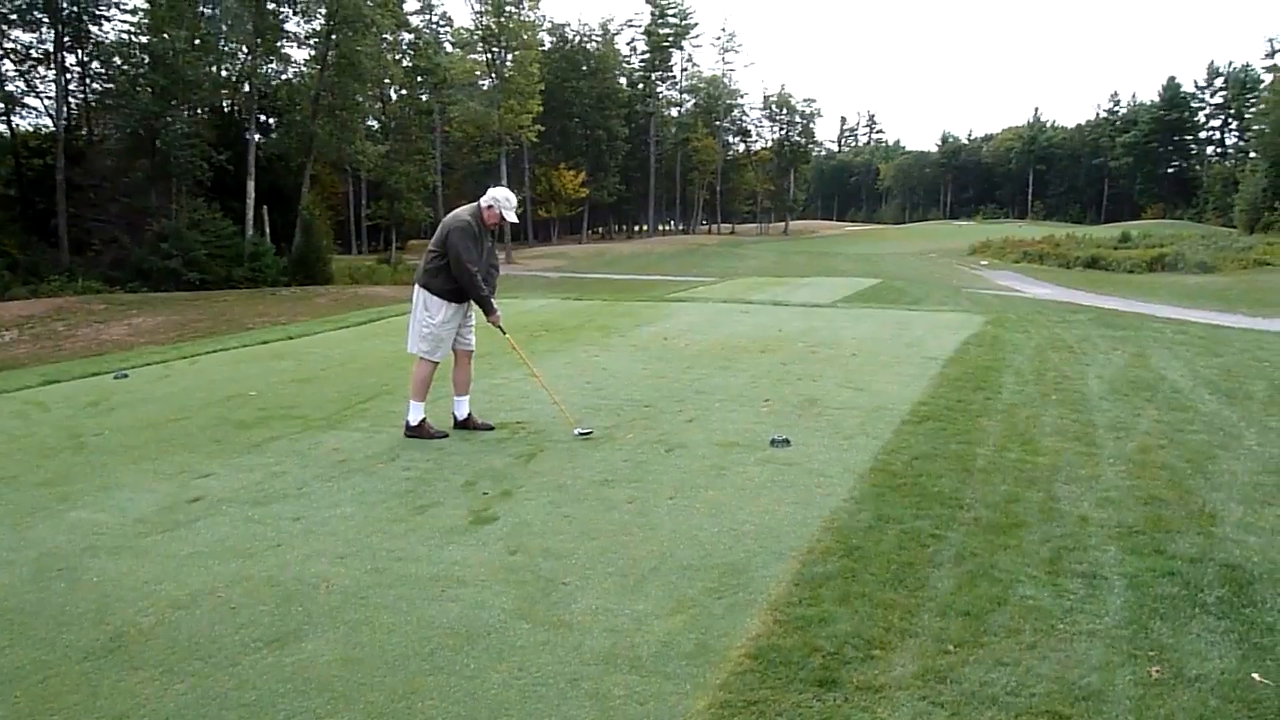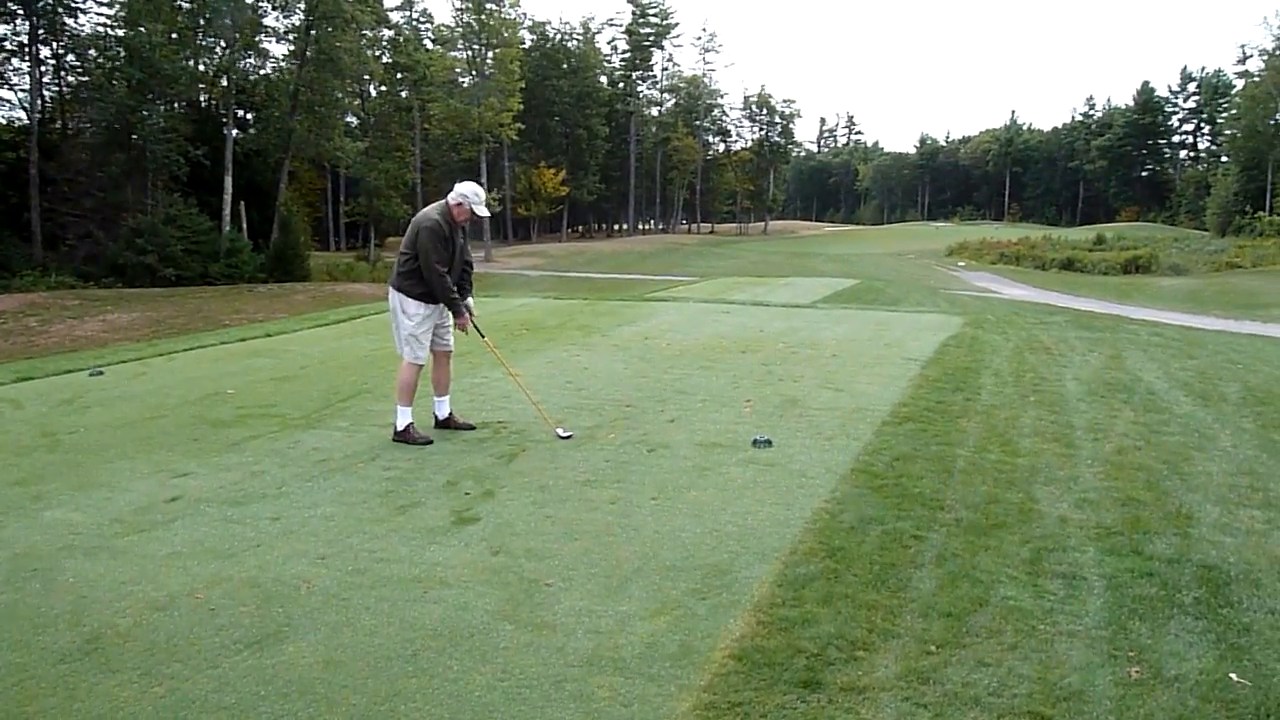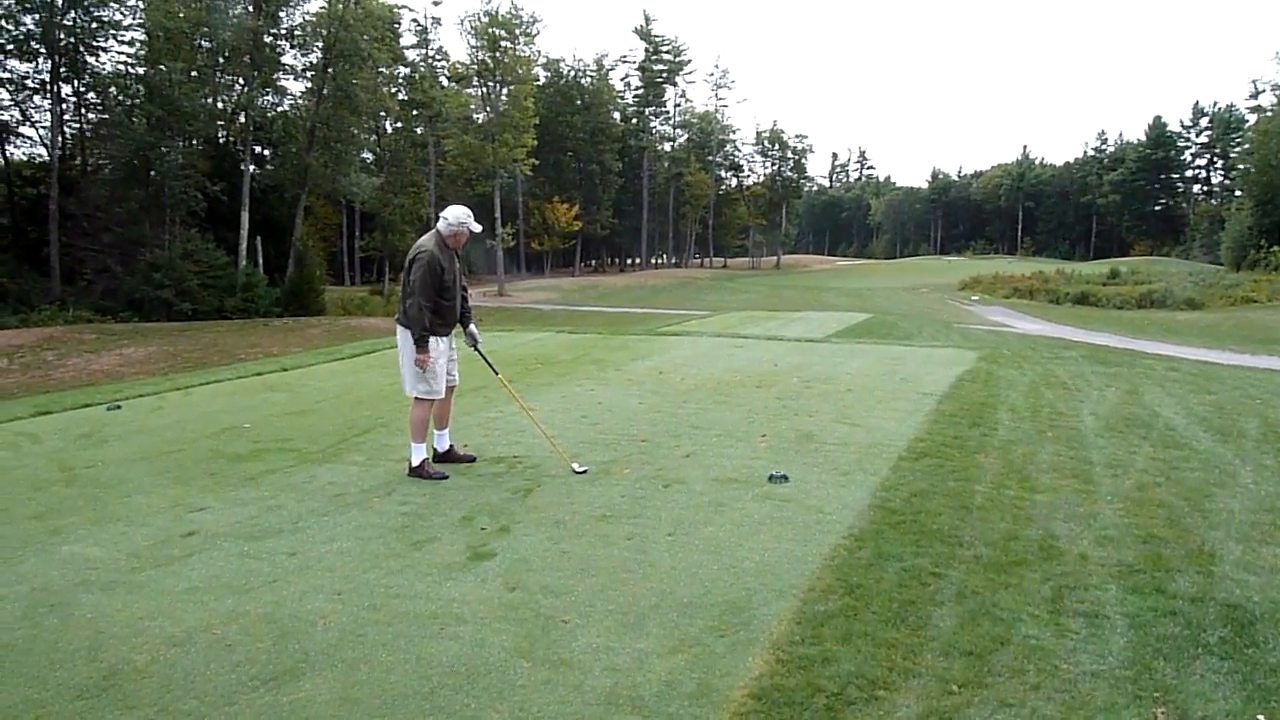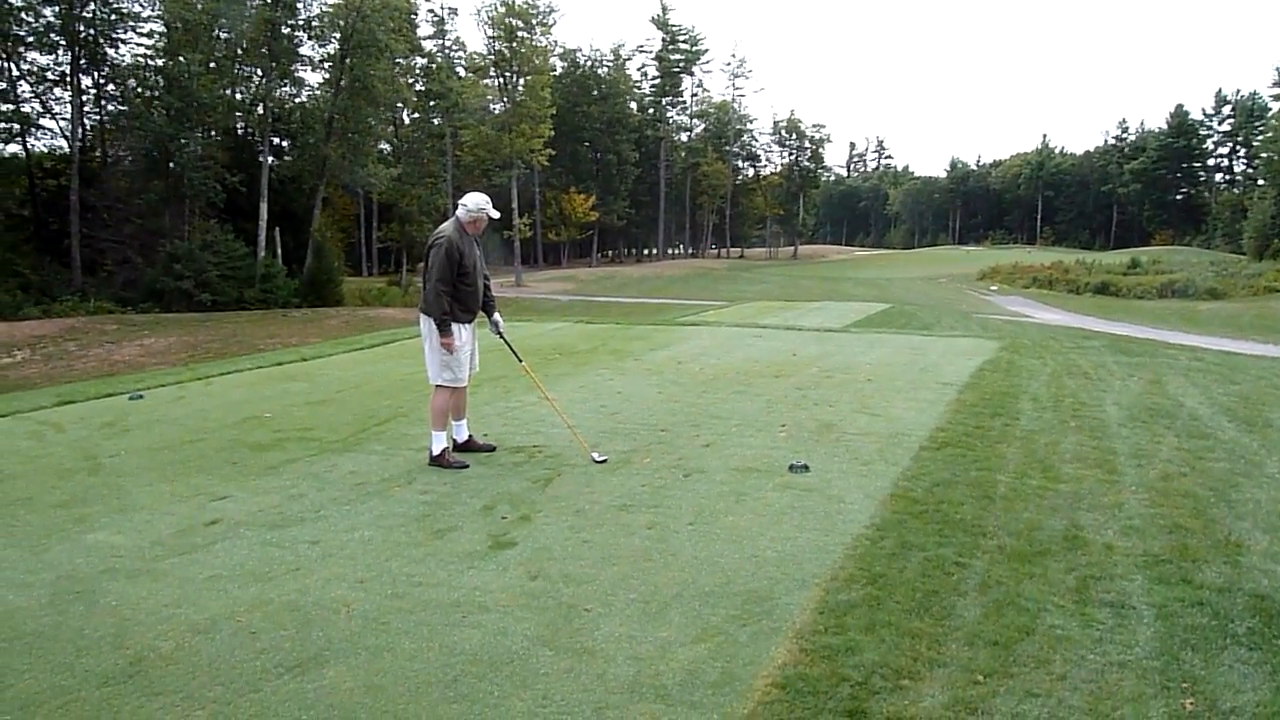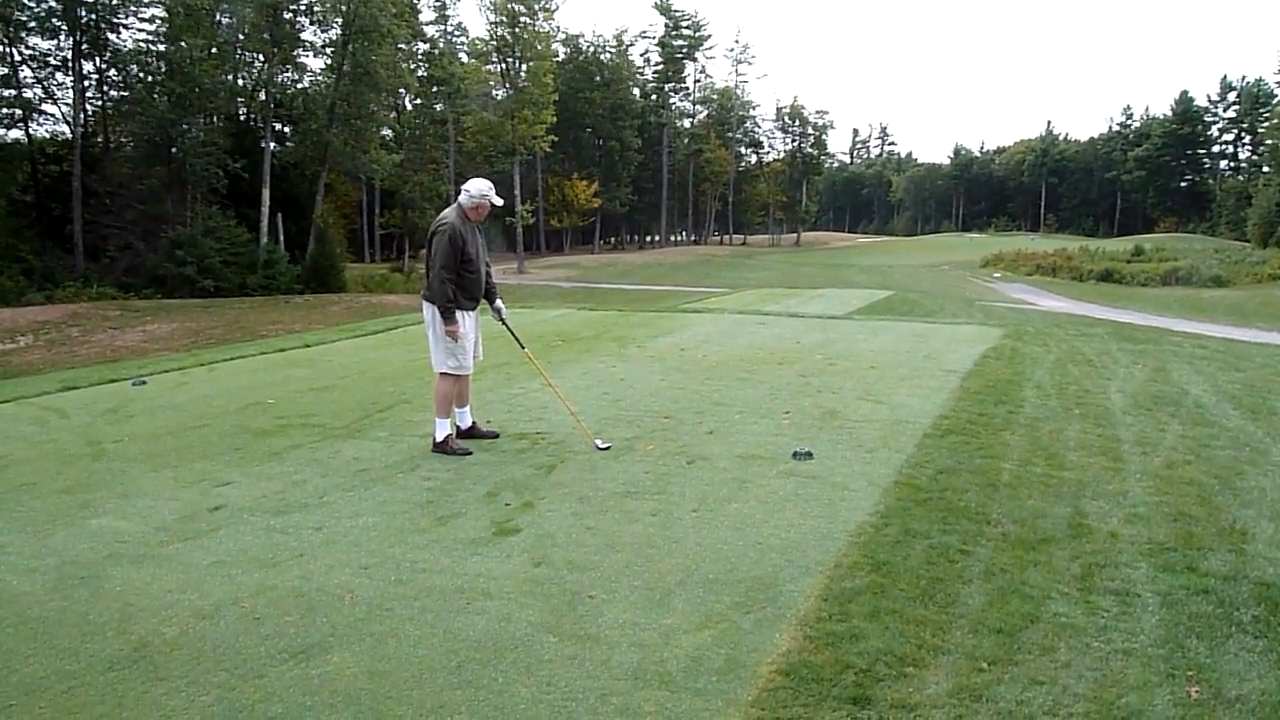
dt=0.5s
person 1, frame 1
left shoulder: (486, 225)
right shoulder: (462, 224)
left elbow: (490, 265)
right elbow: (467, 271)
left wrist: (489, 299)
right wrist: (488, 307)
left hip: (460, 298)
right hip: (437, 297)
left knee: (465, 353)
right knee: (429, 356)
left ankle: (462, 415)
right ankle: (415, 421)
person 1, frame 2
left shoulder: (456, 222)
right shoulder: (431, 223)
left elbow: (464, 262)
right elbow: (435, 273)
left wrist: (466, 296)
right wrist: (457, 311)
left hip: (435, 299)
right hip: (412, 298)
left knee: (443, 353)
right knee: (415, 359)
left ankle: (443, 414)
right ankle: (402, 425)
person 1, frame 3
left shoulder: (448, 249)
right shoulder: (428, 254)
left elbow: (459, 290)
right elbow: (418, 303)
left wrist: (468, 322)
right wrist: (421, 346)
left hip: (442, 333)
right hip: (422, 335)
left knee: (447, 388)
right knee: (425, 394)
left ankle: (442, 447)
right ankle: (418, 461)
person 1, frame 4
left shoulder: (469, 237)
right shoulder: (446, 240)
left elbow: (482, 278)
right elbow: (437, 289)
left wrist: (491, 310)
right wrist: (444, 330)
left hip: (464, 320)
right hip: (447, 323)
left knee: (461, 379)
right knee: (446, 382)
left ankle: (461, 437)
right ankle: (438, 449)
person 1, frame 5
left shoulder: (470, 224)
right shoulder: (449, 227)
left elbow: (482, 265)
right elbow: (440, 276)
left wrist: (493, 297)
right wrist: (448, 317)
left hip: (466, 308)
right hip: (449, 310)
left knee: (464, 368)
right knee: (450, 371)
left ankle: (465, 424)
right ankle: (442, 437)
